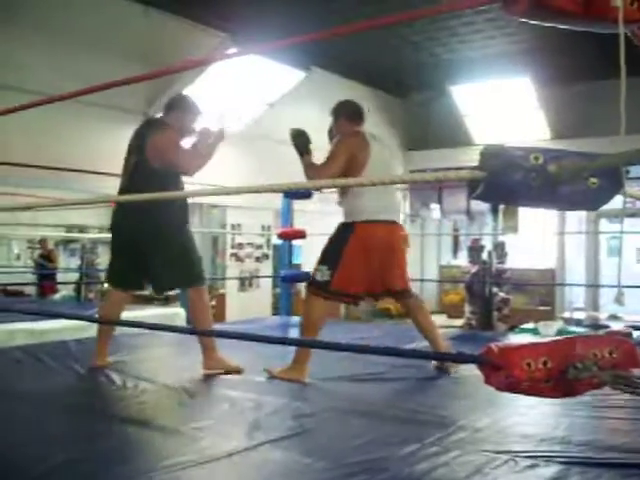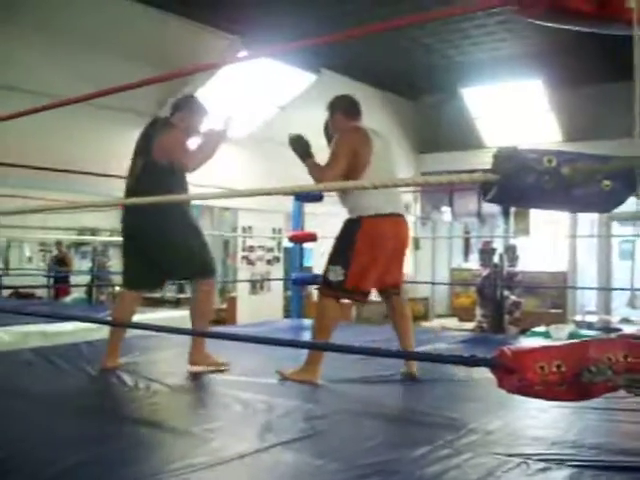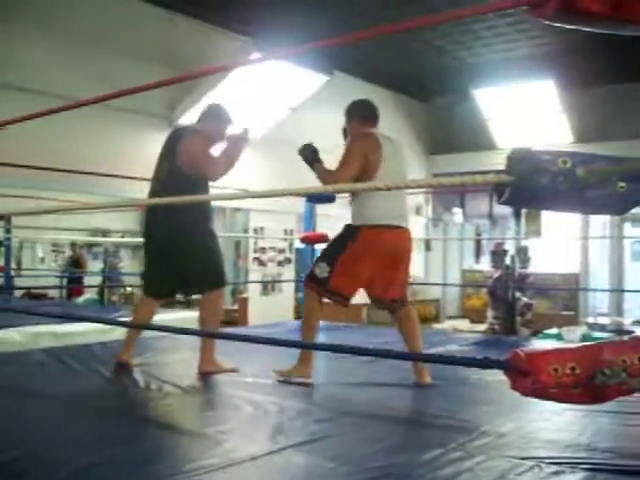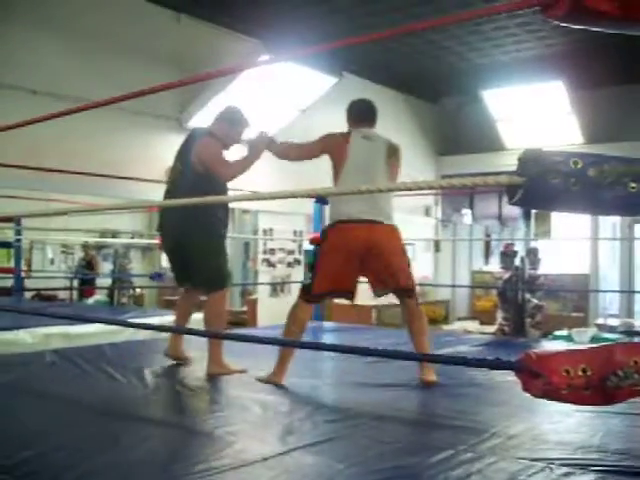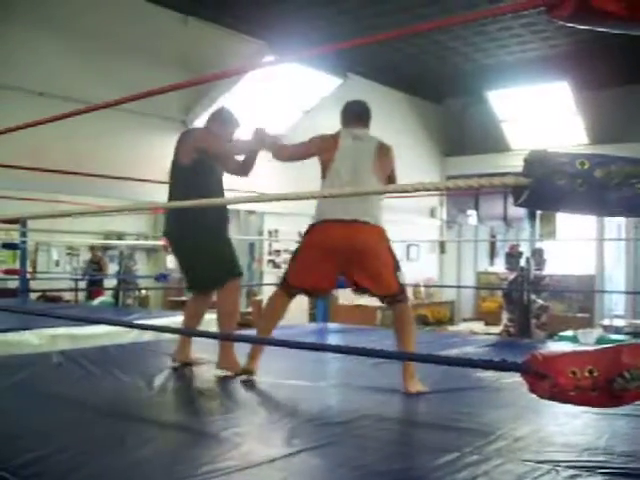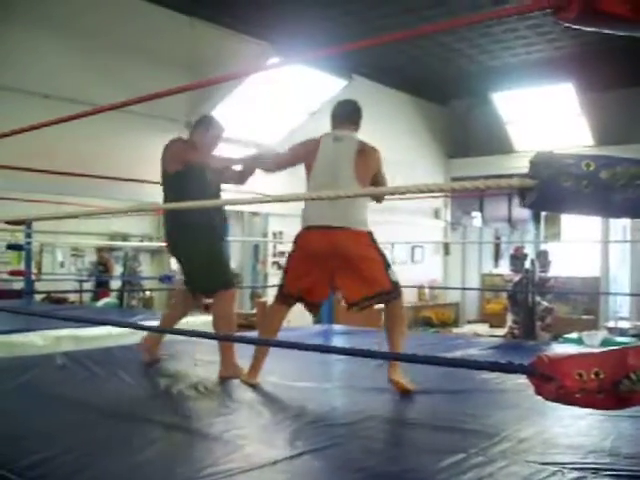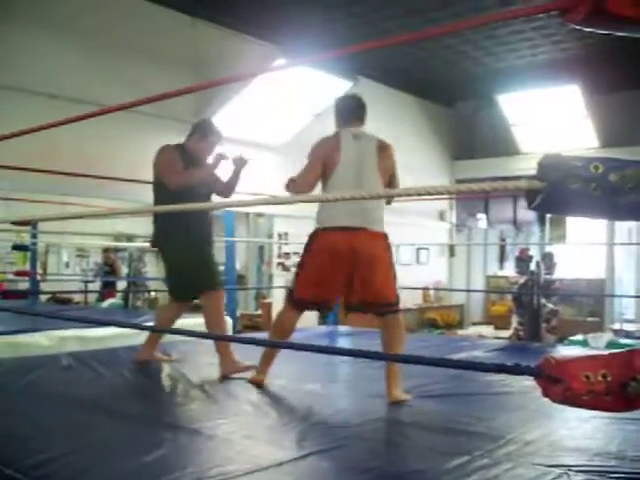
dt=0.2s
person 1, frame 1
left shoulder: (347, 141)
right shoulder: (383, 147)
left elbow: (320, 178)
left wrist: (304, 153)
left hip: (361, 227)
right hip: (392, 228)
left knee: (319, 291)
right knee: (404, 295)
left ankle: (299, 366)
right ankle: (443, 354)
person 1, frame 2
left shoulder: (348, 137)
right shoulder: (379, 139)
left elbow: (327, 178)
left wrist: (306, 156)
left hip: (369, 223)
right hip: (396, 223)
left knee: (330, 292)
right knee: (393, 294)
left ankle: (311, 368)
right ankle: (411, 363)
person 1, frame 3
left shoulder: (360, 143)
right shoulder: (394, 148)
left elbow: (335, 181)
left wrist: (315, 162)
left hip: (368, 231)
right hip: (400, 234)
left knee: (315, 287)
right knee: (398, 305)
left ankle: (304, 365)
right ankle: (422, 372)
person 1, frame 4
left shoulder: (337, 141)
right shoulder: (392, 150)
left elbow: (288, 153)
left wrist: (270, 143)
left hip: (342, 229)
right hip: (382, 231)
left knee: (308, 298)
right knee: (408, 297)
left ankle: (279, 370)
right ankle: (426, 369)
person 1, frame 5
left shoulder: (328, 142)
right shoulder: (385, 151)
left elbow: (281, 153)
right elbow: (389, 187)
left wrist: (267, 141)
left hip: (325, 229)
right hip: (367, 232)
left knee: (285, 291)
right knee: (399, 300)
left ankle: (252, 361)
right ankle: (410, 376)
person 1, frame 6
left shoulder: (312, 146)
right shoulder: (370, 153)
left elbow: (270, 164)
right elbow: (379, 196)
left hip: (313, 234)
right hip: (354, 236)
left knee: (283, 301)
right knee: (393, 298)
left ankle: (253, 370)
right ankle: (395, 368)
person 1, frame 7
left shoulder: (326, 146)
right shoulder: (384, 150)
left elbow: (301, 189)
left wrist: (292, 182)
left hip: (331, 234)
right hip: (372, 236)
left knee: (295, 304)
right knee: (389, 311)
left ankle: (263, 369)
right ankle: (394, 387)
person 2, frame 1
left shoulder: (147, 130)
right shoulder: (165, 135)
right elbow: (186, 167)
left wrist: (200, 143)
right wrist: (213, 143)
left hip: (129, 220)
right hip: (160, 223)
left knee: (120, 288)
right knee: (195, 285)
left ankle: (100, 354)
right ankle: (210, 356)
person 2, frame 2
left shoulder: (155, 130)
right shoulder: (171, 134)
right elbow: (188, 163)
left wrist: (206, 141)
right wrist: (215, 141)
left hip: (138, 220)
right hip: (168, 221)
left knee: (133, 288)
right knee: (204, 278)
left ankle: (111, 355)
right ankle: (198, 353)
person 2, frame 3
left shoulder: (179, 138)
right shoulder: (195, 143)
left elbow: (207, 169)
right elbow: (213, 172)
left wrist: (230, 146)
right wrist: (237, 147)
left hip: (161, 226)
right hip: (188, 227)
left knee: (155, 292)
right knee: (213, 289)
left ankle: (126, 350)
right ankle: (208, 359)
person 2, frame 4
left shoulder: (201, 143)
right shoulder: (206, 142)
left elbow: (226, 171)
right elbow: (226, 173)
left wrist: (253, 150)
right wrist: (256, 152)
left hip: (179, 225)
right hip: (197, 228)
left knee: (194, 285)
right knee: (216, 288)
left ankle: (175, 345)
right ankle: (215, 361)
person 2, frame 5
left shoulder: (214, 153)
right shoulder: (193, 138)
left elbow: (242, 169)
right elbow: (225, 148)
left wrist: (254, 145)
right wrist: (255, 141)
left hip: (202, 227)
right hip: (193, 227)
left knee: (202, 288)
right knee: (230, 282)
left ankle: (183, 350)
right ankle: (227, 357)
person 2, frame 6
left shoulder: (210, 163)
right shoulder: (178, 147)
left elbow: (238, 178)
right elbow: (199, 160)
left wrist: (249, 165)
right wrist: (242, 159)
left hip: (206, 234)
right hip: (190, 234)
left knee: (194, 291)
right knee: (224, 291)
left ankle: (152, 341)
right ankle: (228, 364)
person 2, frame 7
left shoulder: (202, 166)
right shoulder: (169, 154)
left elbow: (225, 191)
right elbow: (174, 182)
left wrist: (237, 170)
right wrist: (210, 168)
left hip: (194, 237)
right hip: (176, 237)
left knee: (182, 297)
right knee: (212, 292)
left ankle: (148, 349)
right ankle: (227, 360)
